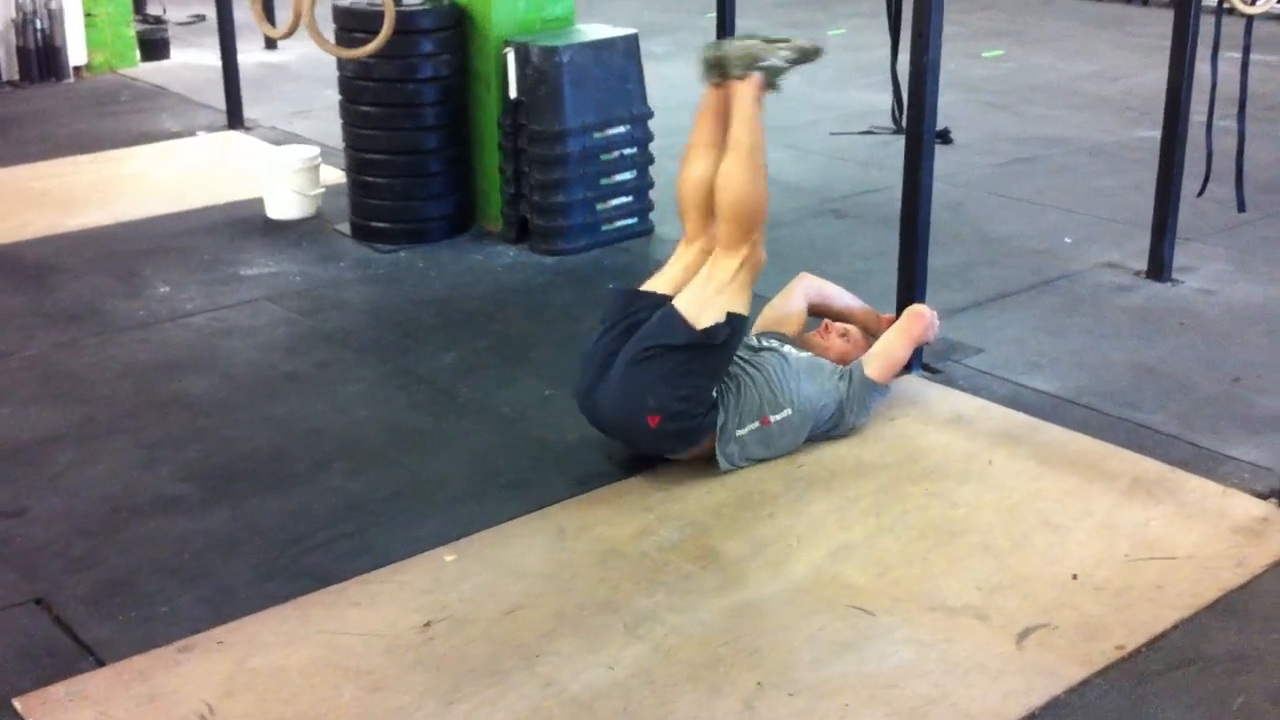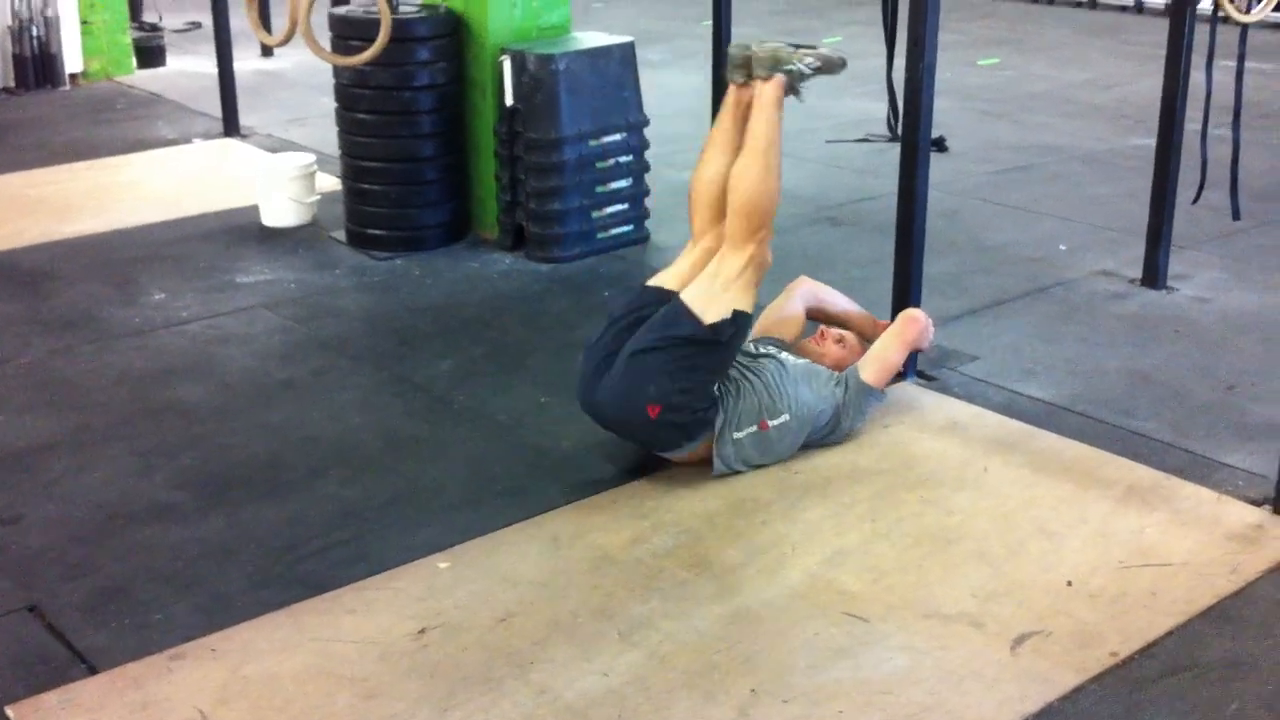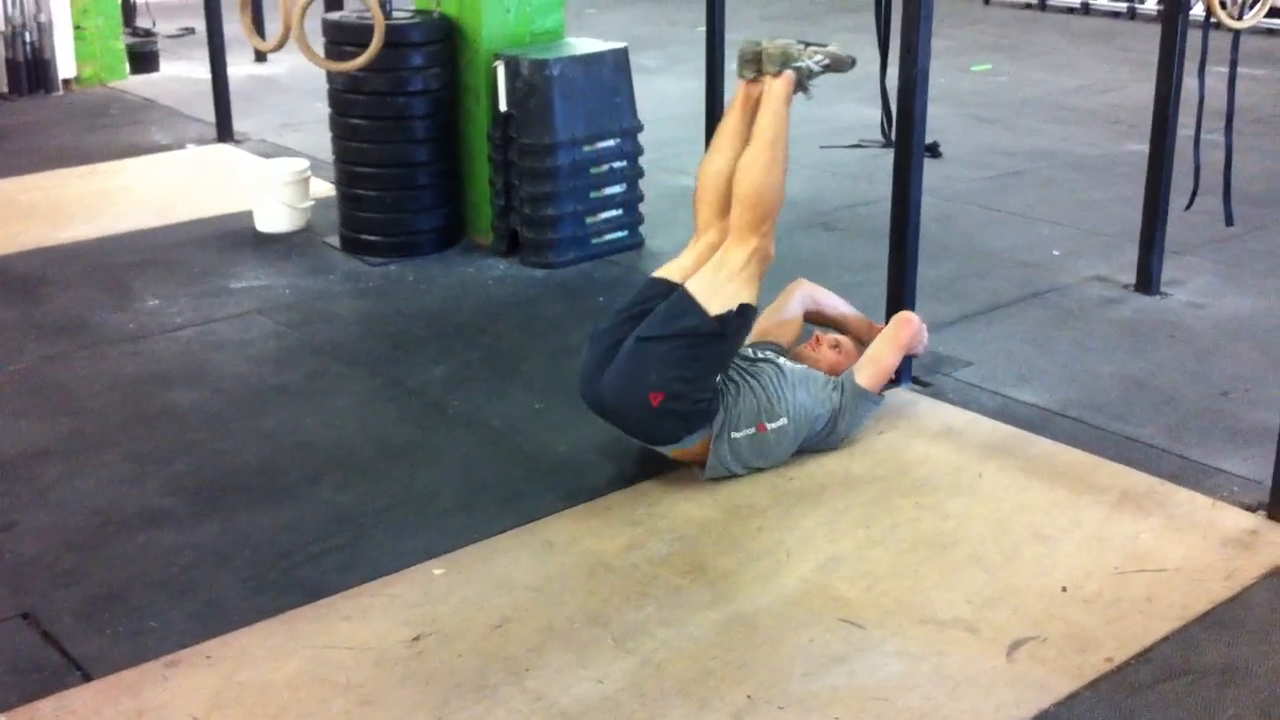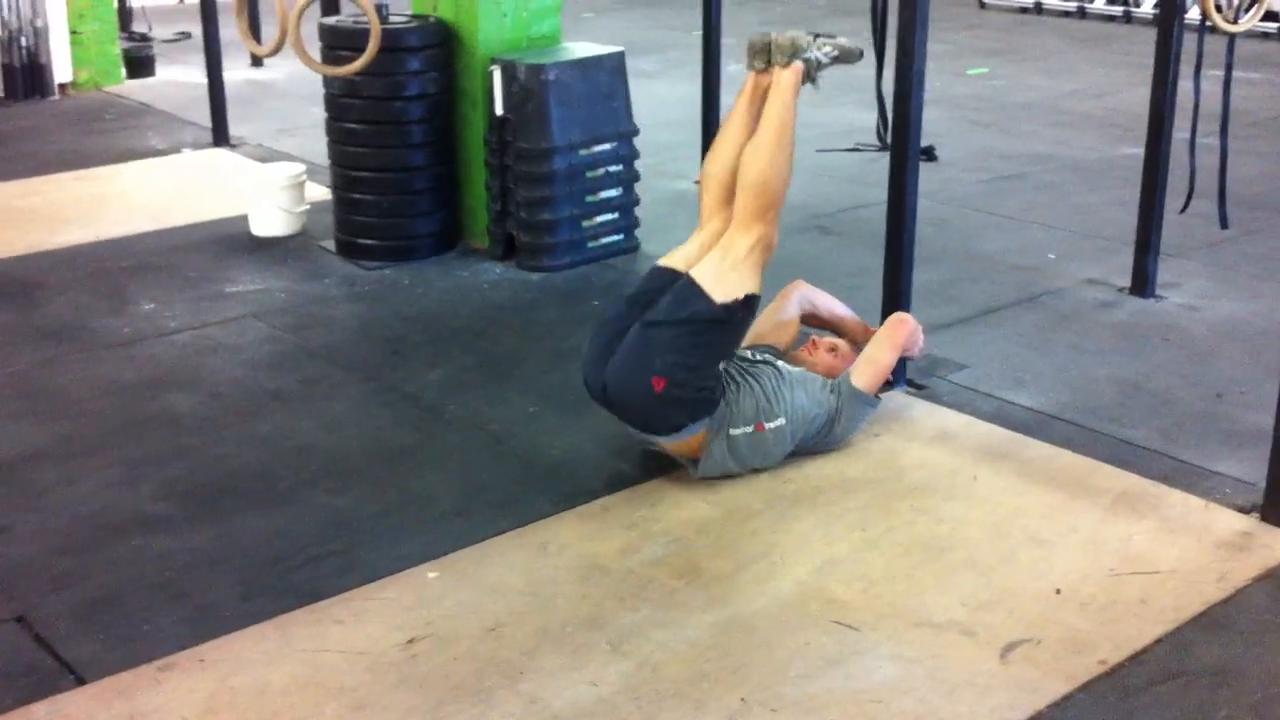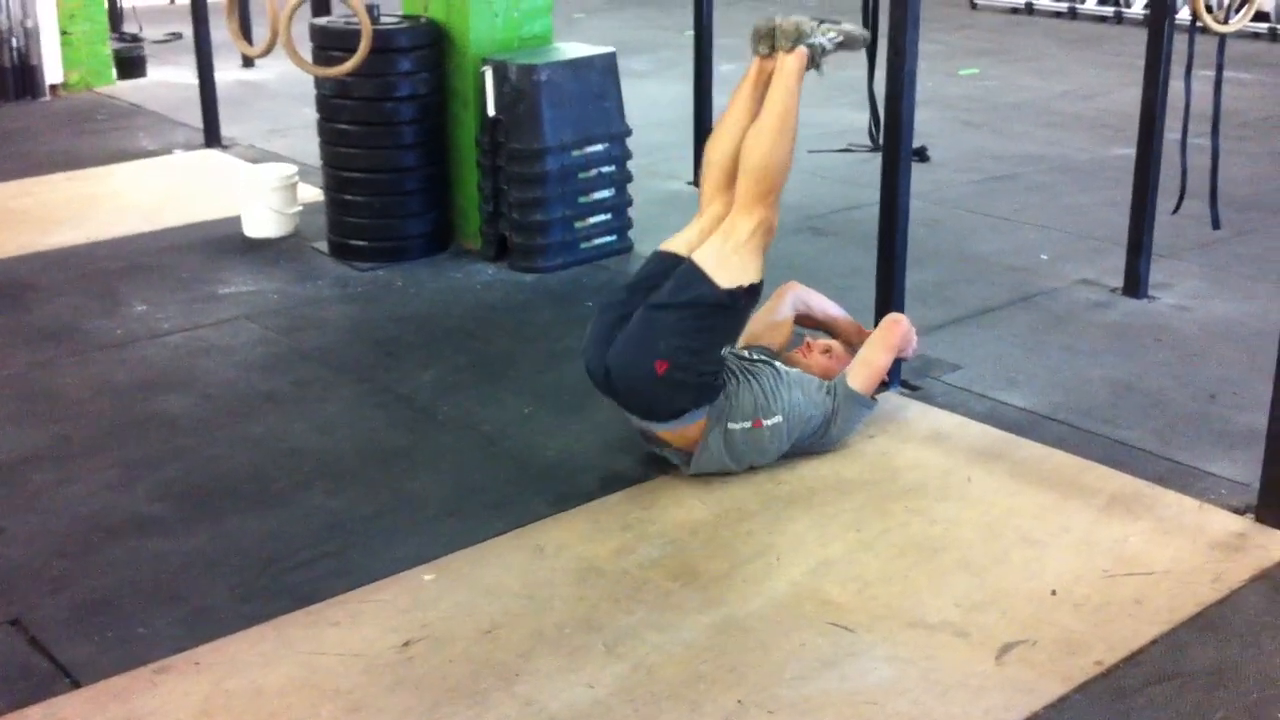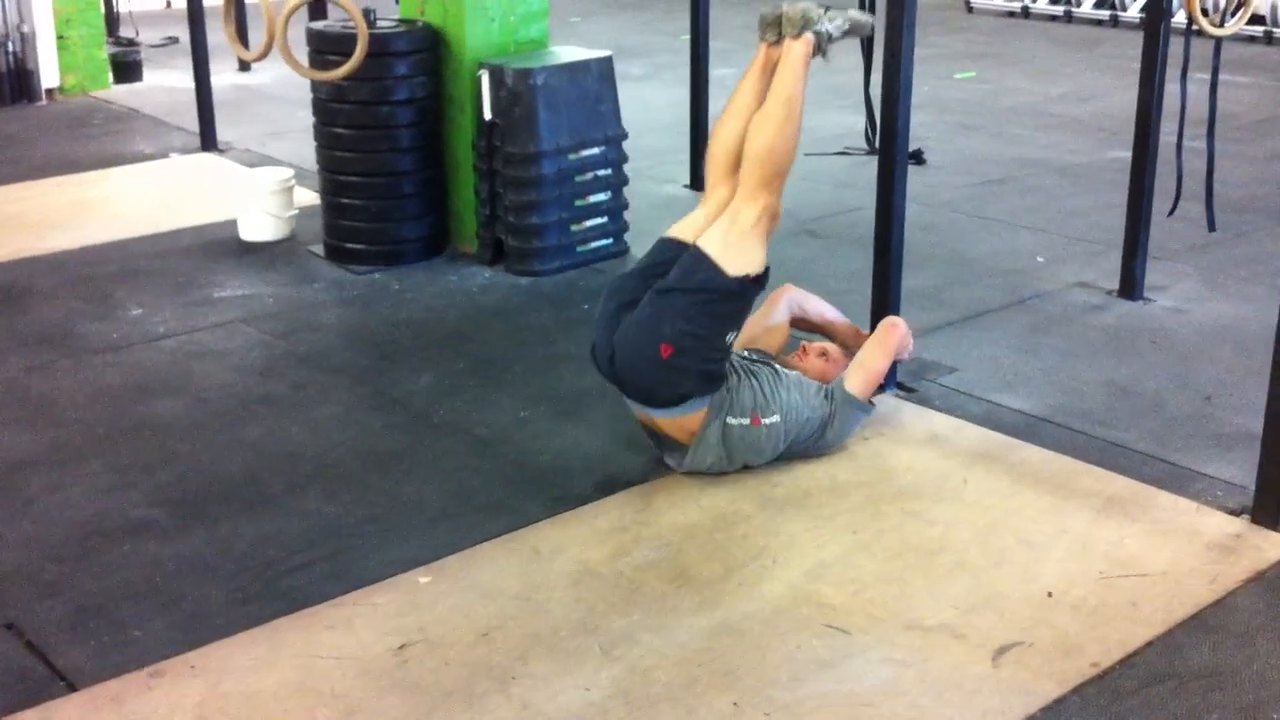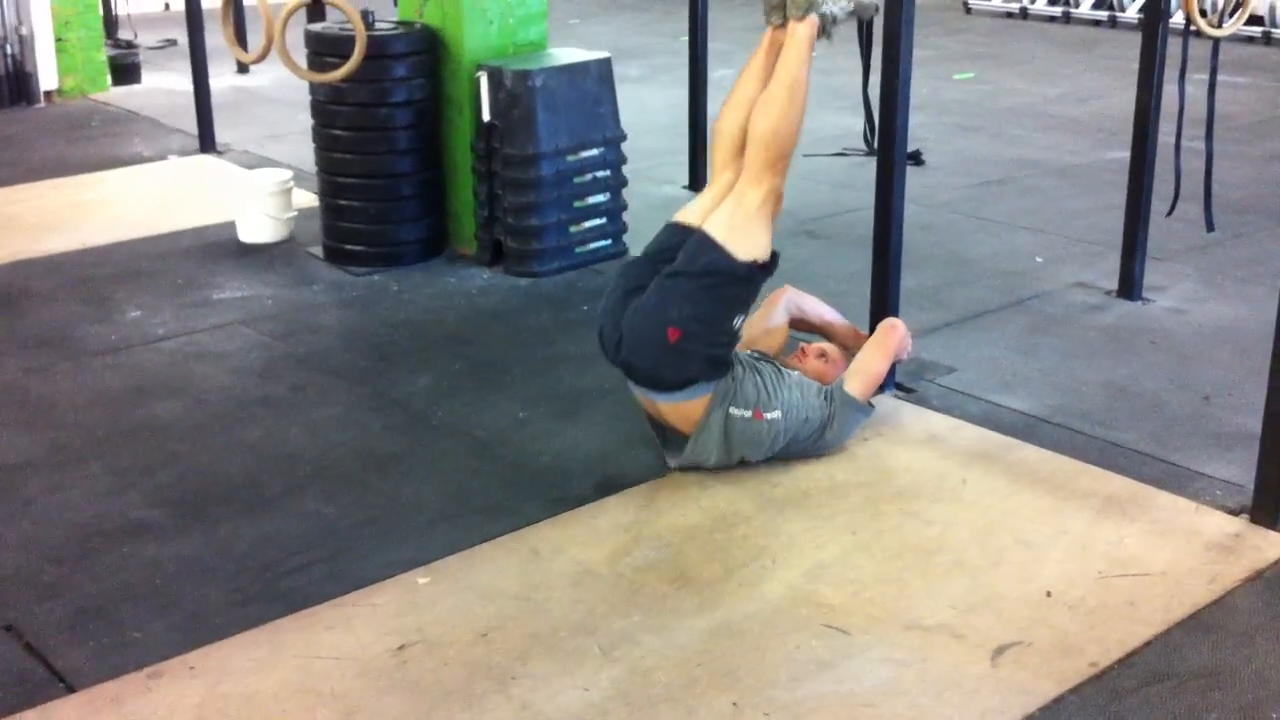
dt=0.1s
person 1, frame 1
left shoulder: (844, 395)
right shoulder: (773, 349)
left elbow: (918, 319)
right elbow: (805, 285)
right wrist: (879, 317)
left hip: (659, 404)
left knee: (741, 248)
right knee: (702, 239)
right ankle: (726, 87)
person 1, frame 2
left shoulder: (839, 402)
right shoulder: (769, 359)
left elbow: (913, 322)
right elbow: (802, 290)
right wrist: (876, 326)
left hip: (662, 403)
left knee: (745, 246)
right knee: (711, 239)
right ankle: (747, 86)
person 1, frame 3
left shoulder: (836, 407)
right shoulder: (766, 362)
left elbow: (906, 325)
right elbow: (801, 293)
right wrist: (872, 327)
left hip: (662, 394)
right hip: (623, 373)
left knee: (749, 240)
right knee: (714, 234)
right ankle: (757, 85)
person 1, frame 4
left shoulder: (833, 411)
right shoulder: (761, 366)
left elbow: (901, 326)
right elbow: (797, 294)
right wrist: (867, 331)
left hip: (664, 390)
right hip: (628, 370)
left knee: (752, 229)
person 1, frame 5
left shoulder: (829, 412)
right shoulder: (759, 366)
left elbow: (895, 328)
right elbow: (791, 295)
left hip: (663, 374)
right hip: (636, 357)
left knee: (753, 215)
person 1, frame 6
left shoulder: (828, 414)
right shoulder: (757, 370)
right elbow: (786, 297)
left hip: (668, 364)
right hip: (646, 353)
left knee: (756, 202)
person 1, frame 7
left shoulder: (829, 416)
right shoulder: (759, 369)
right elbow: (786, 299)
left hip: (672, 346)
right hip: (657, 334)
left knee: (761, 184)
